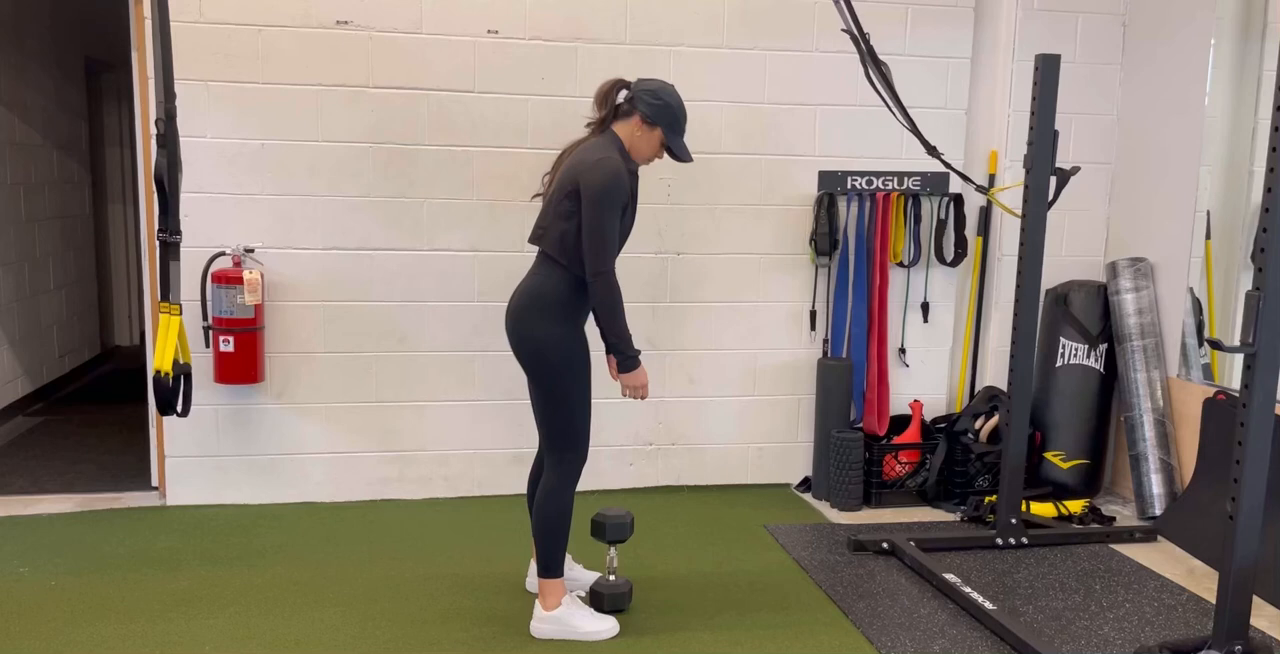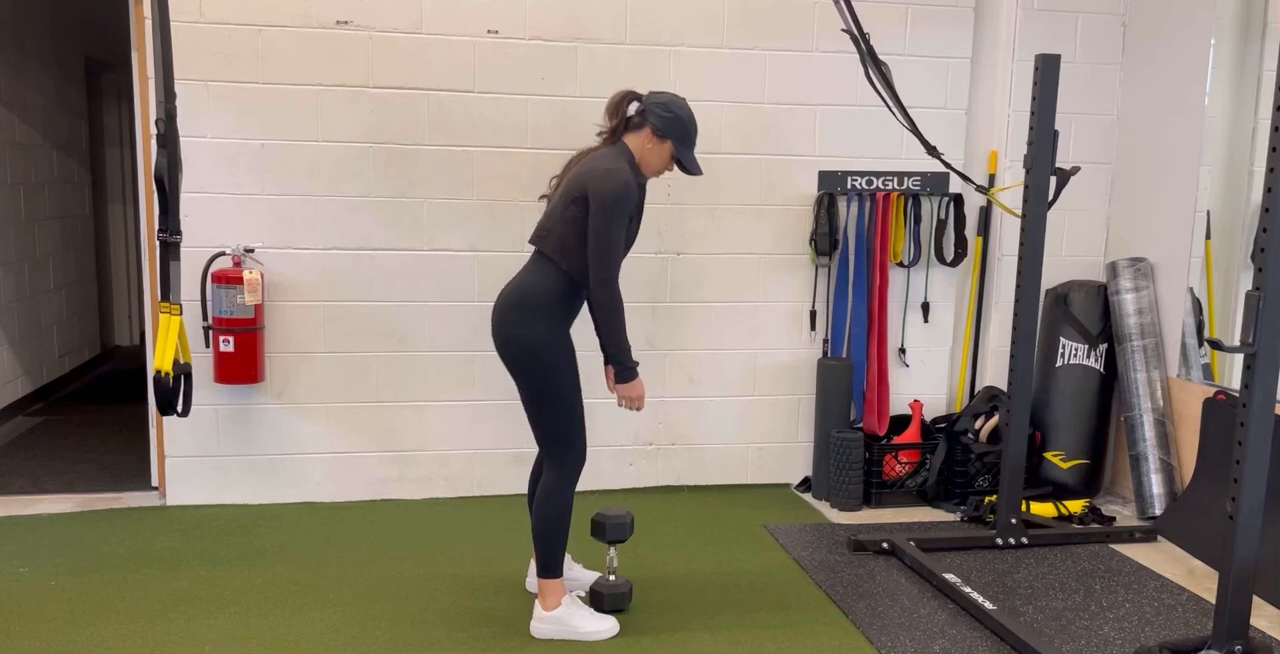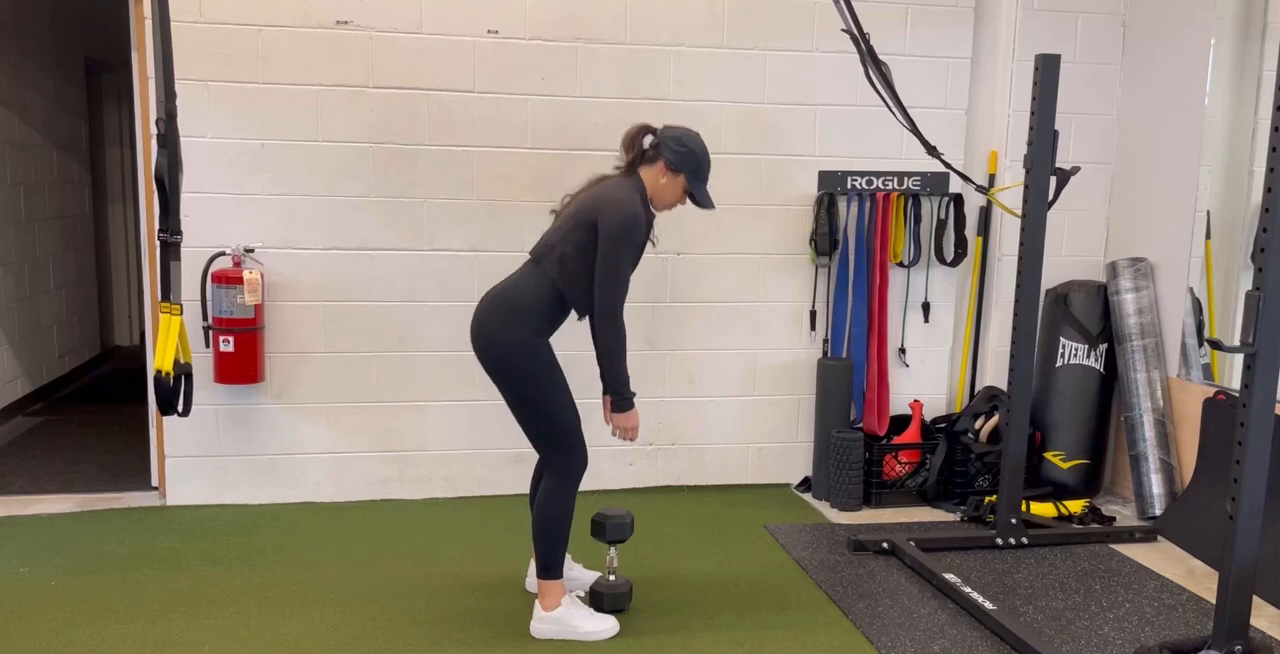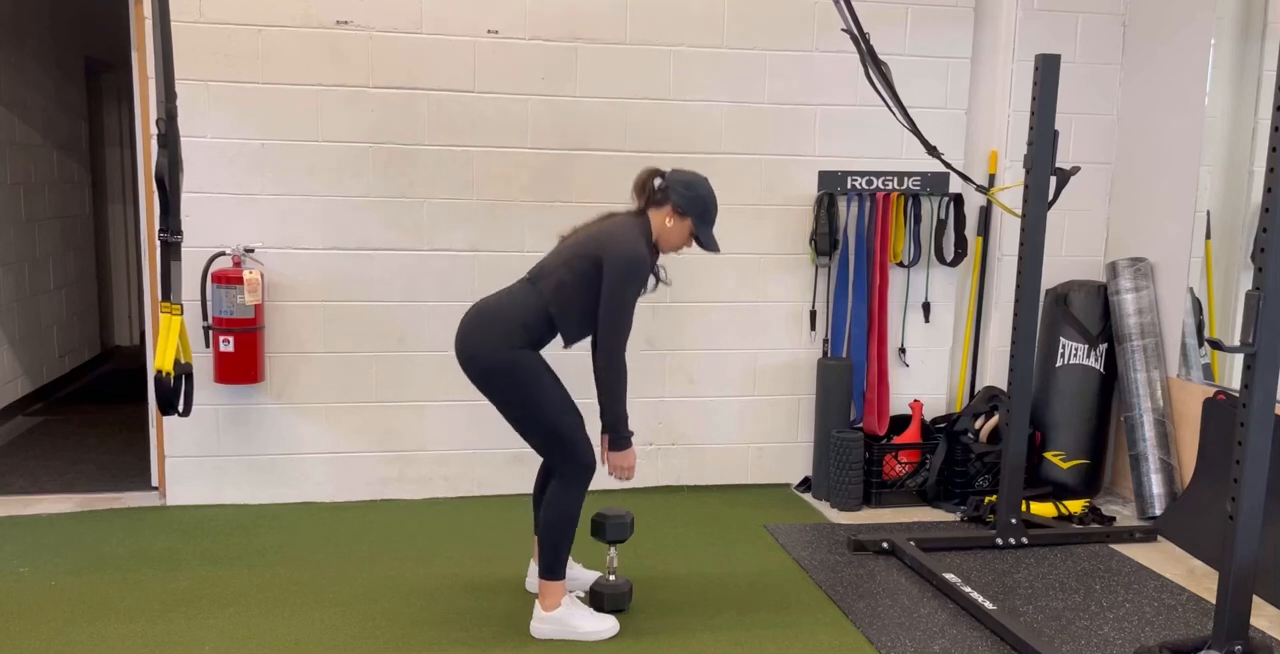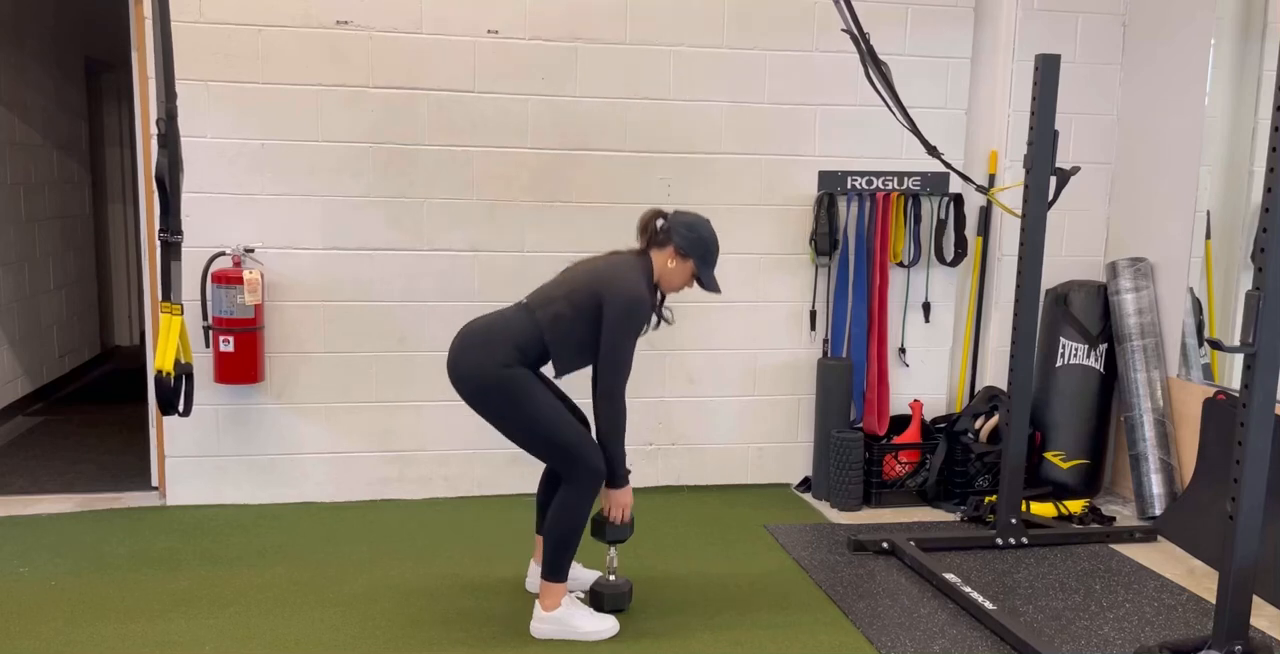
dt=0.1s
person 1, frame 1
left shoulder: (595, 155)
right shoulder: (608, 169)
right elbow: (600, 271)
left wrist: (615, 344)
right wrist: (627, 356)
left hip: (540, 310)
right hip: (550, 319)
left knee: (558, 444)
right knee: (567, 452)
left ankle: (546, 563)
right ankle: (551, 608)
person 1, frame 2
left shoulder: (602, 164)
right shoulder: (617, 179)
right elbow: (603, 281)
left wrist: (612, 355)
right wrist: (624, 367)
left hip: (528, 311)
right hip: (535, 321)
left knee: (558, 445)
right knee: (565, 454)
left ankle: (546, 563)
right ankle: (551, 608)
person 1, frame 3
left shoulder: (619, 196)
right shoulder: (626, 210)
left elbow: (595, 303)
right elbow: (608, 311)
left wrist: (612, 387)
right wrist: (622, 398)
left hip: (505, 322)
right hip: (512, 330)
left knee: (557, 446)
right knee: (566, 457)
left ankle: (546, 562)
right ankle: (552, 606)
person 1, frame 4
left shoulder: (623, 233)
right shoulder: (630, 250)
left elbow: (601, 339)
right elbow: (609, 348)
left wrist: (611, 423)
right wrist: (619, 437)
left hip: (493, 333)
right hip: (498, 344)
left knee: (567, 442)
right knee: (575, 460)
left ankle: (545, 563)
right ankle: (551, 606)
person 1, frame 5
left shoulder: (626, 272)
right shoulder: (631, 292)
left elbow: (603, 377)
right elbow: (610, 387)
left wrist: (609, 468)
right wrist: (616, 477)
left hip: (485, 352)
right hip: (488, 365)
left knee: (571, 440)
right knee: (583, 466)
left ankle: (544, 560)
right ankle: (551, 606)
